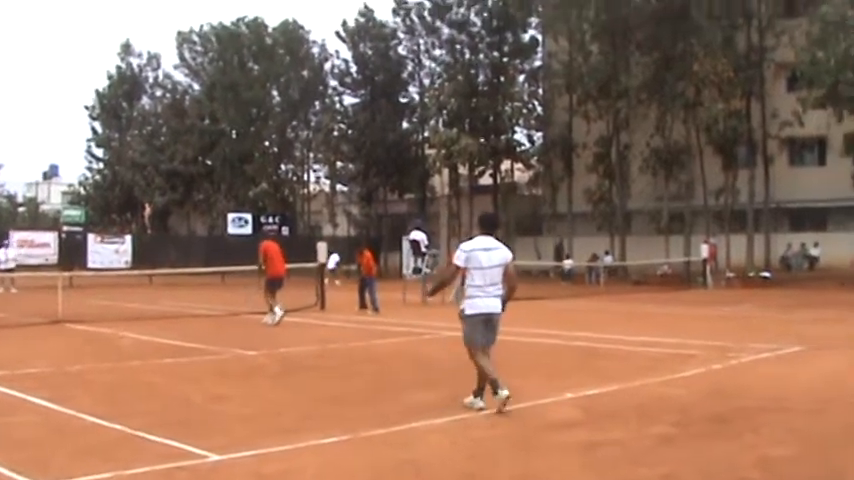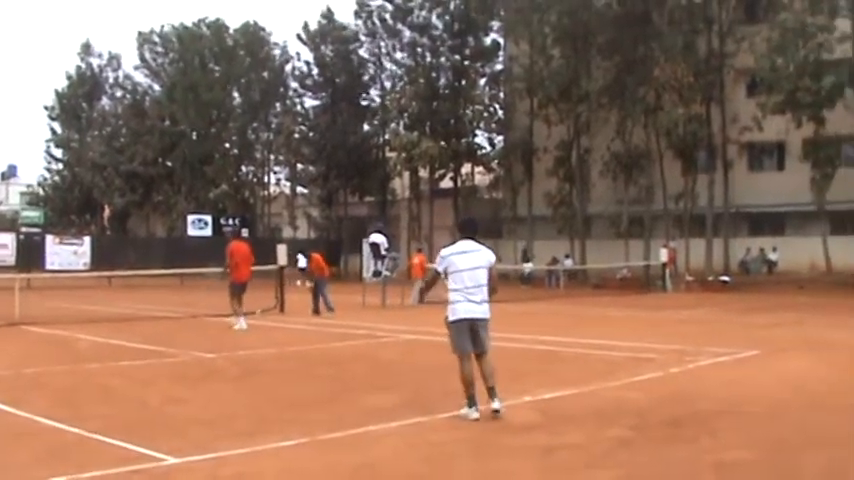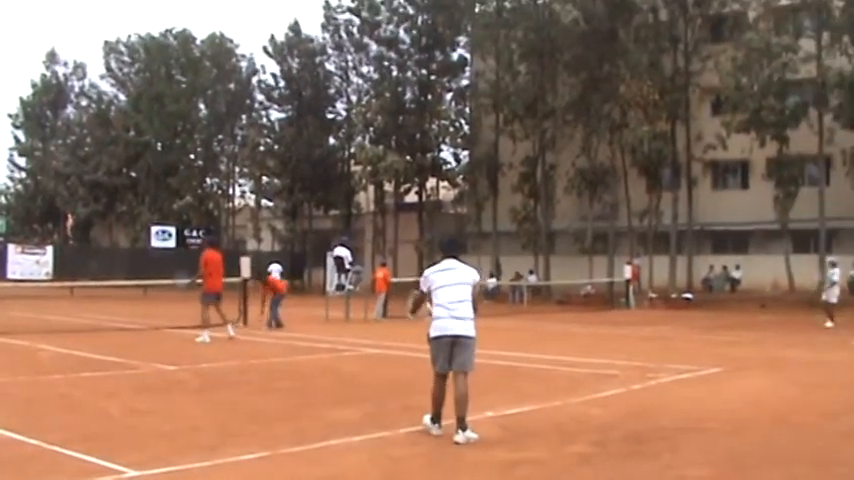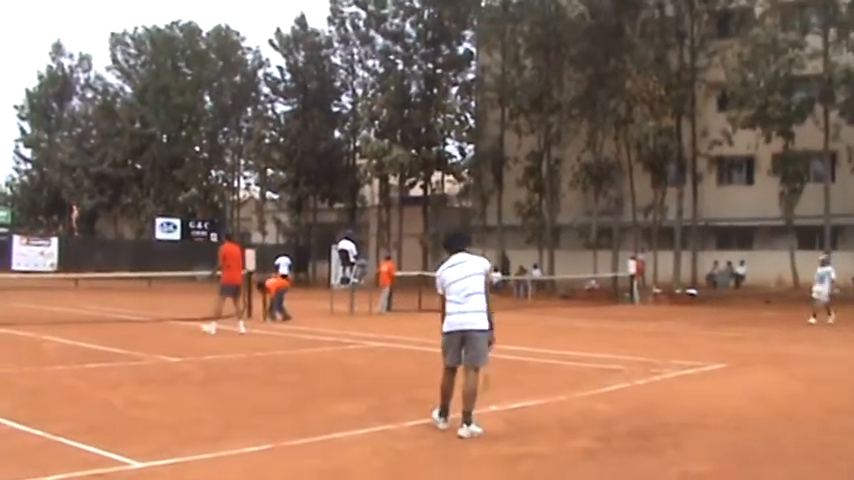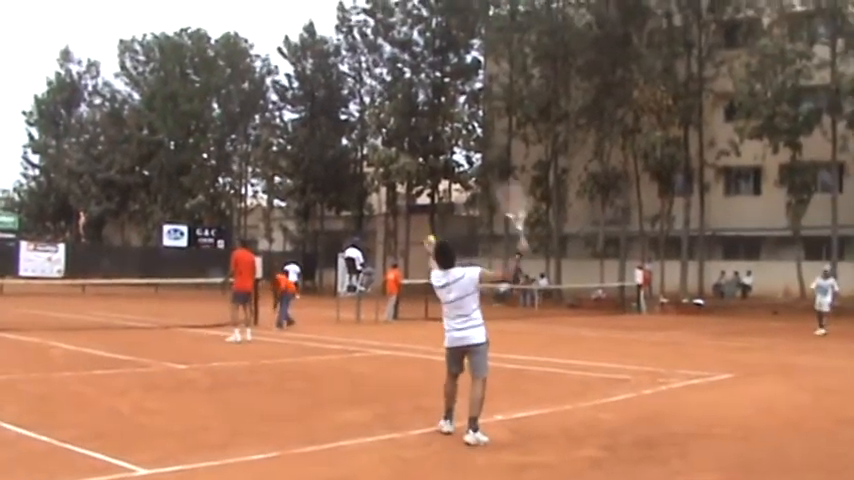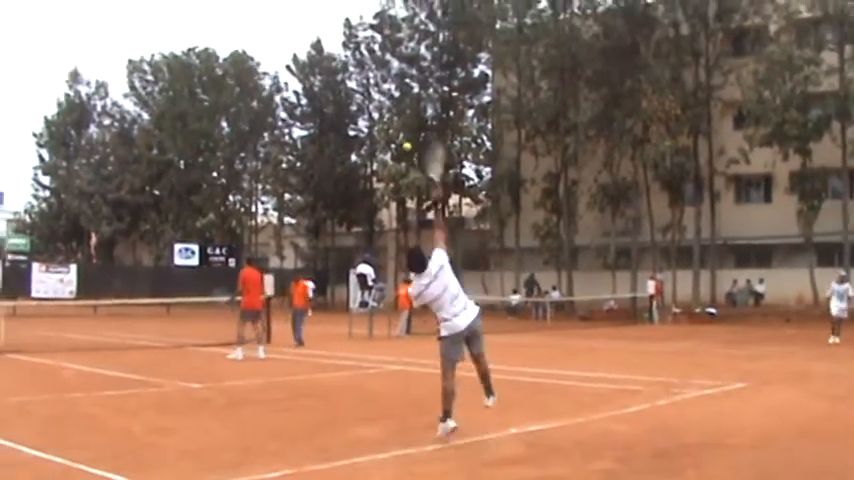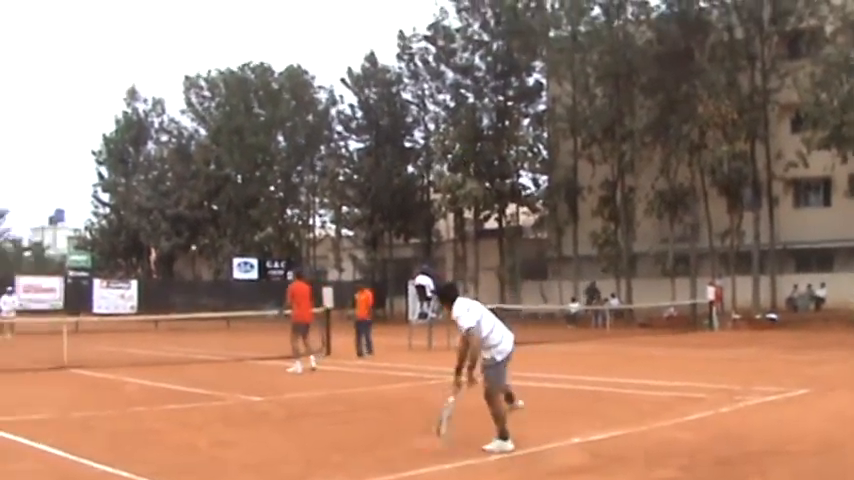
dt=0.4s
person 1, frame 1
left shoulder: (467, 248)
right shoulder: (504, 251)
left elbow: (448, 276)
right elbow: (512, 285)
left wrist: (433, 290)
right wrist: (503, 303)
left hip: (473, 307)
right hip: (494, 307)
left knee: (476, 353)
right knee: (483, 351)
left ankle: (499, 390)
right ankle: (477, 397)
person 1, frame 2
left shoulder: (446, 254)
right shoulder: (487, 254)
left elbow: (431, 281)
right elbow: (493, 288)
left wrist: (424, 290)
left hip: (458, 313)
right hip: (481, 312)
left knee: (464, 359)
right knee: (482, 355)
left ankle: (472, 406)
right ankle: (493, 398)
person 1, frame 3
left shoulder: (430, 273)
right shoulder: (471, 273)
left elbow: (419, 301)
left wrist: (412, 312)
left hip: (440, 329)
right hip: (465, 330)
left knee: (440, 377)
right knee: (461, 378)
left ankle: (435, 422)
right ankle: (461, 429)
person 1, frame 4
left shoulder: (442, 271)
right shoulder: (480, 263)
right elbow: (485, 297)
left wrist: (444, 338)
right wrist: (491, 328)
left hip: (452, 325)
right hip: (476, 324)
left knee: (449, 371)
right knee: (471, 372)
left ankle: (442, 417)
right ankle: (466, 424)
person 1, frame 5
left shoulder: (436, 278)
right shoulder: (471, 274)
left elbow: (434, 263)
right elbow: (505, 277)
left wrist: (430, 250)
right wrist: (518, 259)
left hip: (453, 339)
right hip: (476, 337)
left knee: (452, 376)
right knee: (479, 381)
left ankle: (447, 420)
right ankle: (472, 429)
person 1, frame 6
left shoulder: (416, 291)
right shoulder: (438, 262)
right elbow: (440, 231)
right wrist: (437, 203)
left hip: (451, 329)
right hip: (471, 316)
left knee: (447, 375)
right knee: (479, 359)
left ankle: (447, 419)
right ankle: (489, 393)
person 1, frame 7
left shoulder: (461, 313)
right shoulder: (465, 305)
left elbow: (474, 342)
right elbow: (465, 342)
left wrist: (470, 371)
right wrist: (458, 372)
left hip: (497, 351)
right hip: (504, 341)
left knee: (491, 395)
left ankle: (504, 440)
right ankle: (511, 400)
